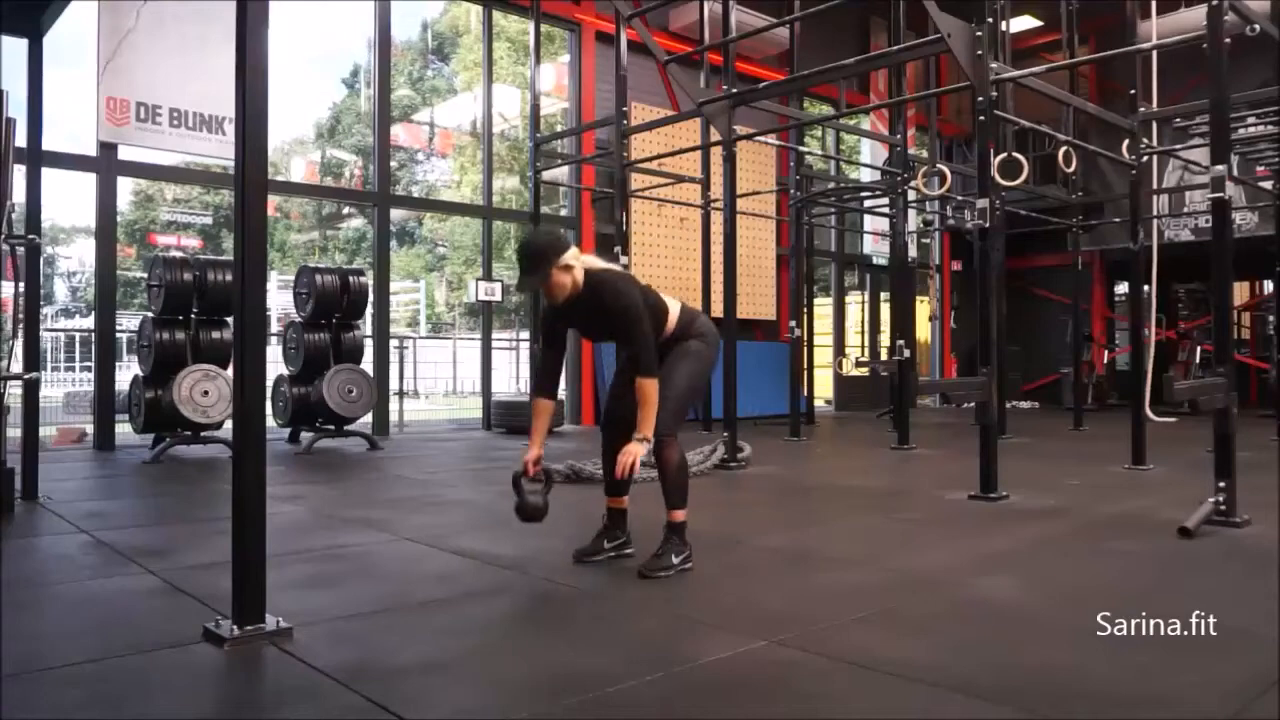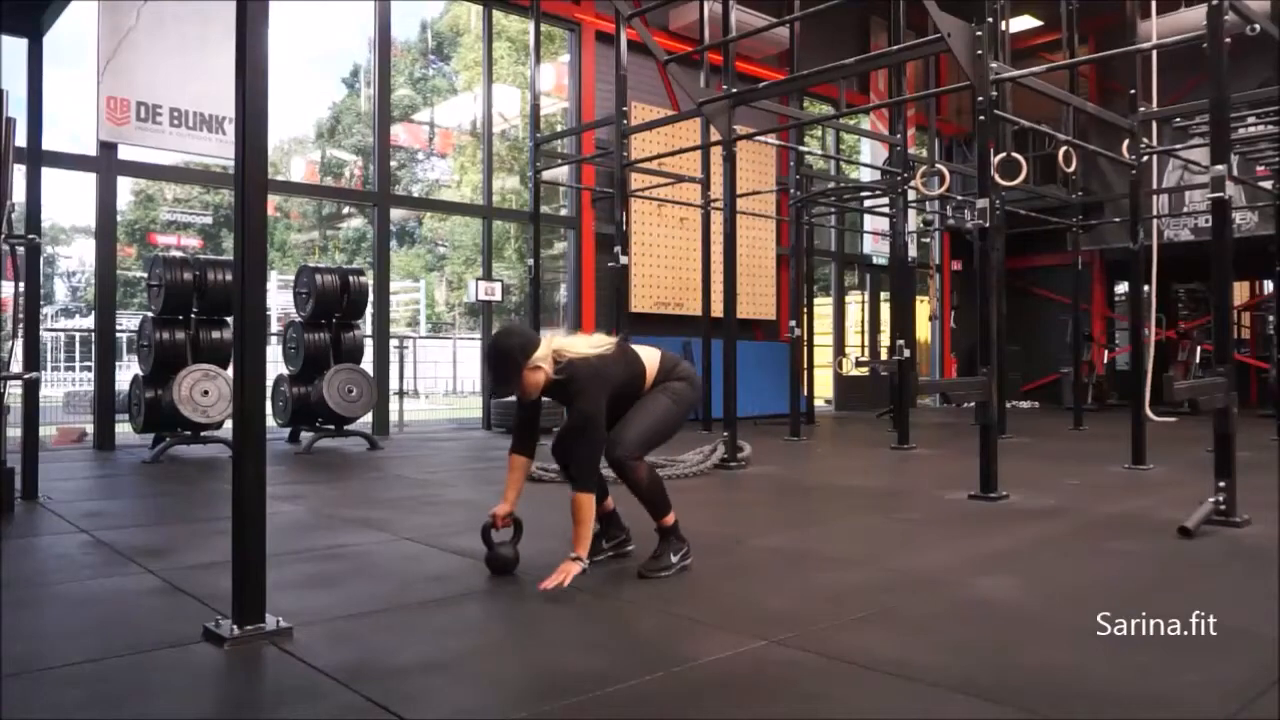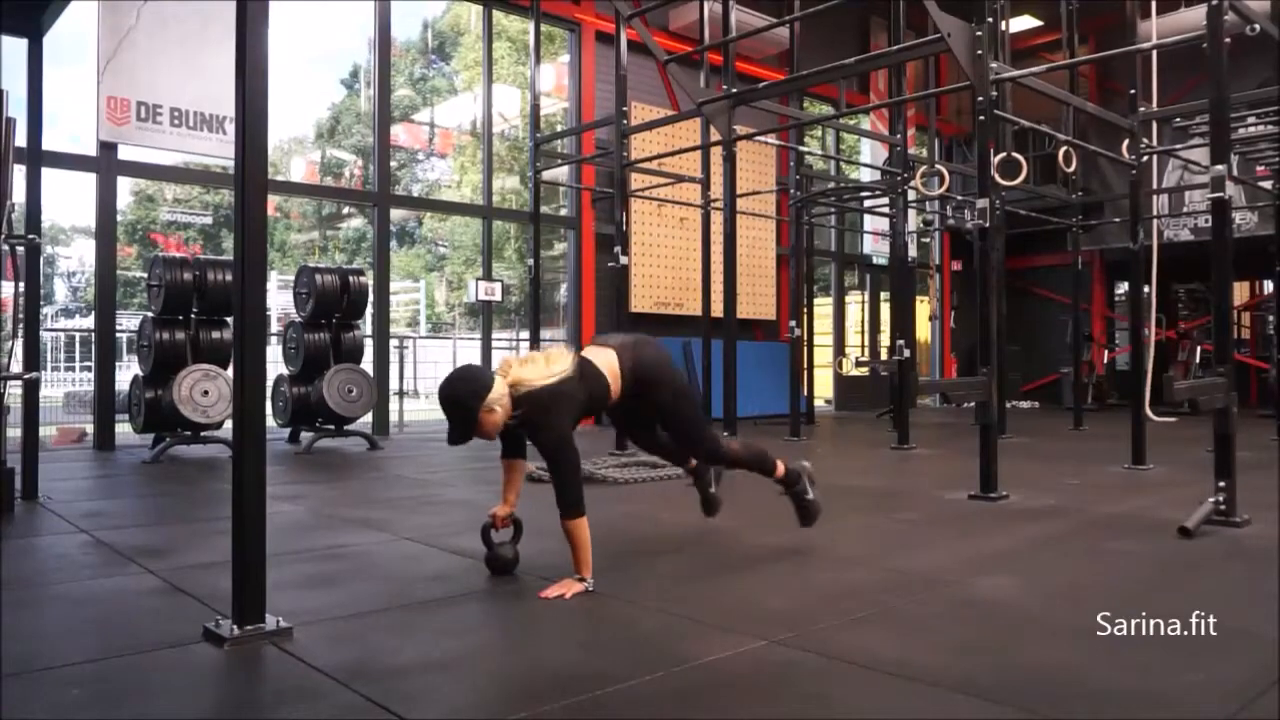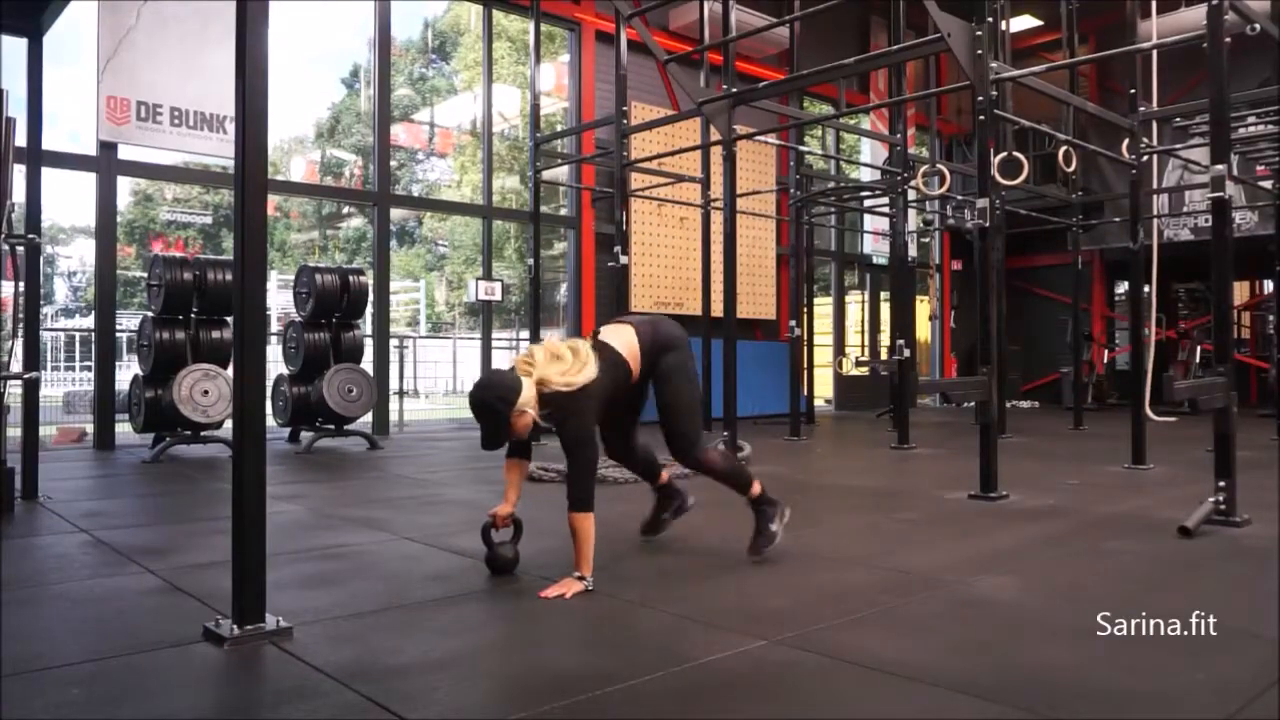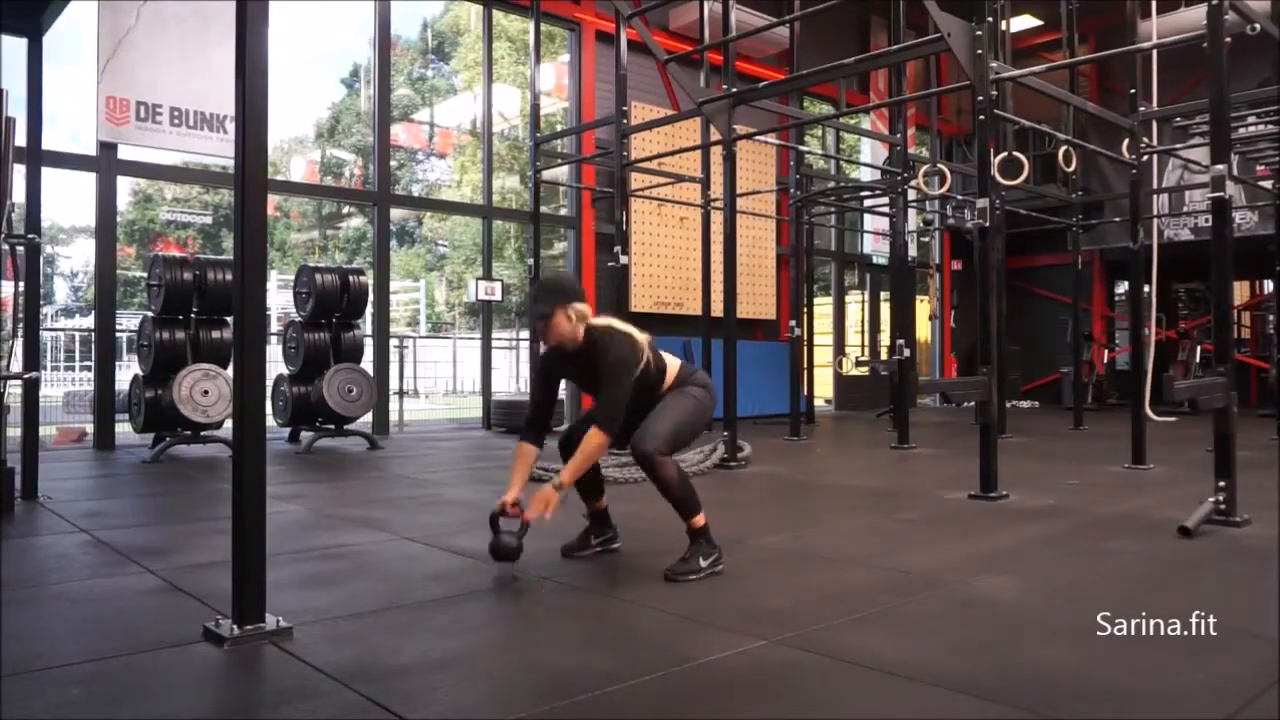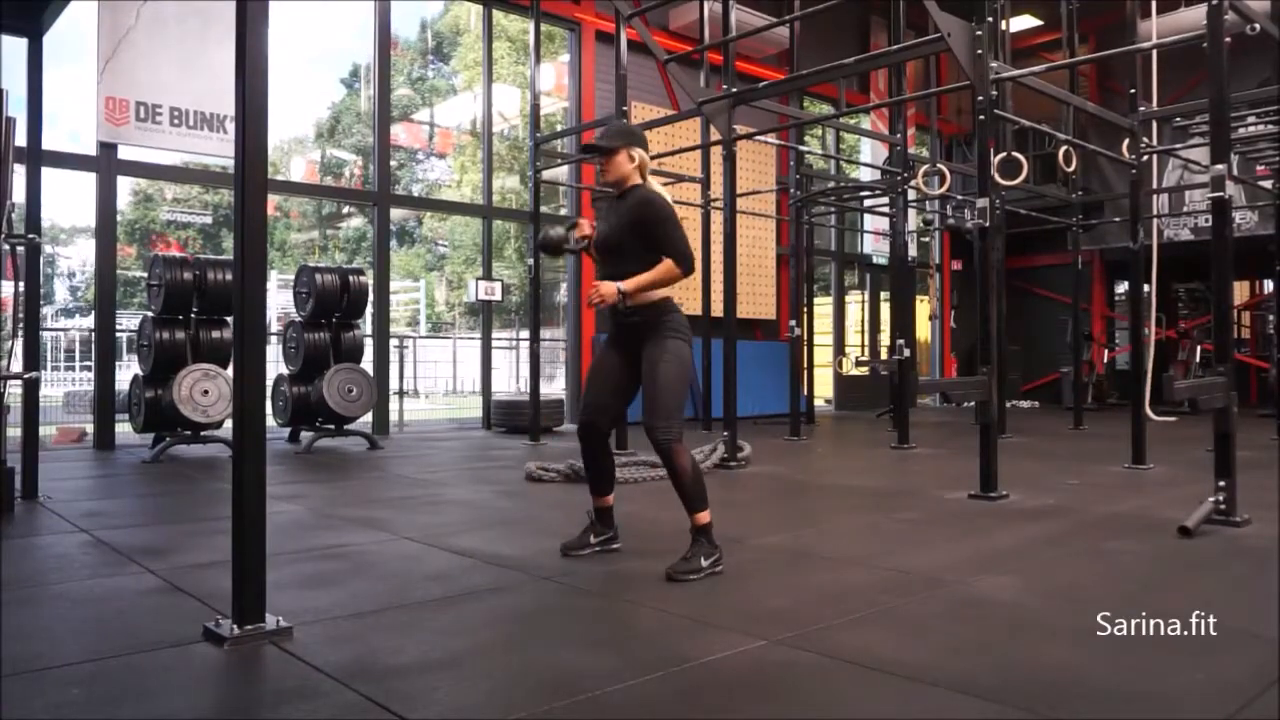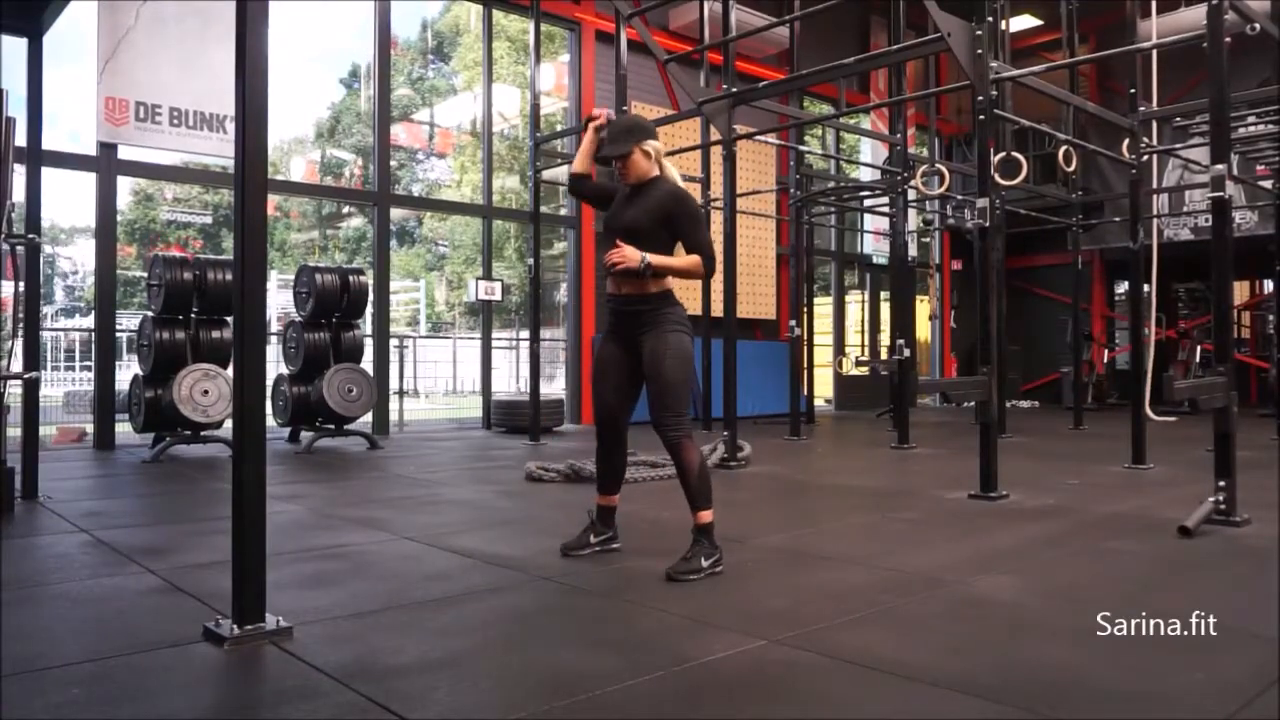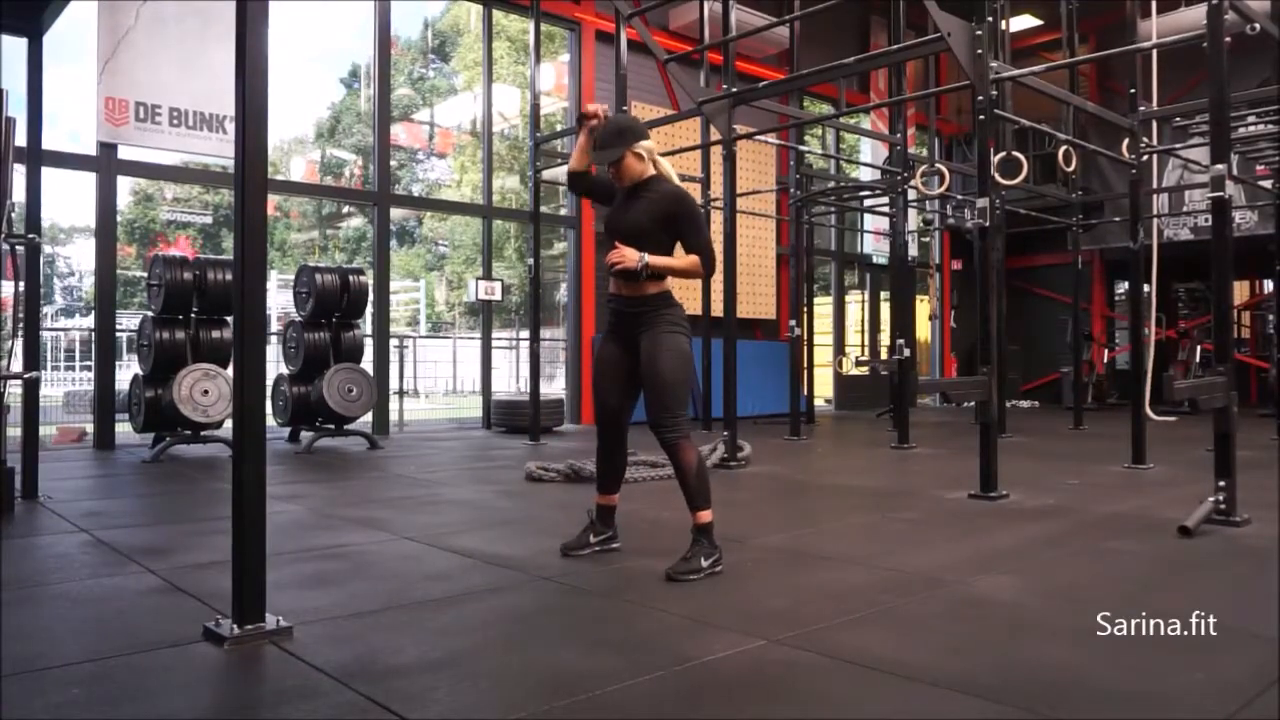
dt=0.4s
person 1, frame 1
left shoulder: (614, 289)
right shoulder: (557, 310)
left elbow: (646, 364)
right elbow: (546, 376)
left wrist: (642, 438)
right wrist: (535, 445)
left hip: (690, 338)
right hip: (644, 350)
left knee: (661, 428)
right knee: (612, 423)
left ankle: (678, 542)
right ankle: (616, 531)
person 1, frame 2
left shoulder: (584, 379)
right shoulder: (535, 372)
left elbow: (584, 470)
right elbow: (523, 442)
right wrist: (508, 502)
left hip: (675, 382)
right hip: (634, 388)
left knee: (622, 451)
right knee: (565, 449)
left ankle: (675, 542)
right ankle: (614, 532)
person 1, frame 3
left shoulder: (550, 412)
right shoulder: (505, 392)
left elbow: (570, 495)
right elbow: (513, 448)
left wrist: (583, 577)
right wrist: (508, 503)
left hip: (646, 365)
right hip: (619, 360)
left knee: (704, 445)
right knee: (646, 438)
left ankle: (793, 478)
right ankle: (701, 471)
person 1, frame 4
left shoulder: (568, 404)
right shoulder: (519, 386)
left elbow: (581, 488)
right elbow: (518, 447)
left wrist: (582, 575)
right wrist: (509, 502)
left hip: (661, 342)
right hip: (627, 339)
left knee: (686, 450)
right knee: (618, 444)
left ankle: (767, 507)
right ankle: (670, 495)
person 1, frame 5
left shoulder: (612, 345)
right shoulder: (555, 358)
left elbow: (606, 425)
right elbow: (535, 428)
left wrist: (559, 486)
right wrist: (514, 489)
left hip: (689, 390)
right hip: (646, 401)
left knee: (648, 448)
right knee: (572, 444)
left ankle: (706, 546)
right ankle: (602, 529)
person 1, frame 6
left shoulder: (648, 202)
right shoulder: (614, 207)
left elbow: (683, 263)
left wrist: (622, 288)
right wrist: (589, 241)
left hip: (662, 329)
right hip: (621, 332)
left knee: (662, 432)
right knee: (591, 424)
left ankle: (707, 543)
right ankle: (604, 525)
person 1, frame 7
left shoulder: (674, 197)
right shoulder: (623, 196)
left elbow: (704, 263)
right elbow: (578, 181)
left wrist: (645, 259)
right wrist: (594, 131)
left hip: (660, 320)
right hip: (619, 323)
left knee: (672, 430)
right knee: (607, 425)
left ankle: (708, 545)
right ankle: (604, 527)
person 1, frame 8
left shoulder: (671, 196)
right shoulder: (622, 193)
left elbow: (705, 263)
right elbow: (577, 179)
left wrist: (645, 260)
right wrist: (589, 129)
left hip: (659, 323)
right hip: (618, 324)
left knee: (670, 430)
right knee: (608, 425)
left ankle: (707, 544)
right ankle: (604, 526)
